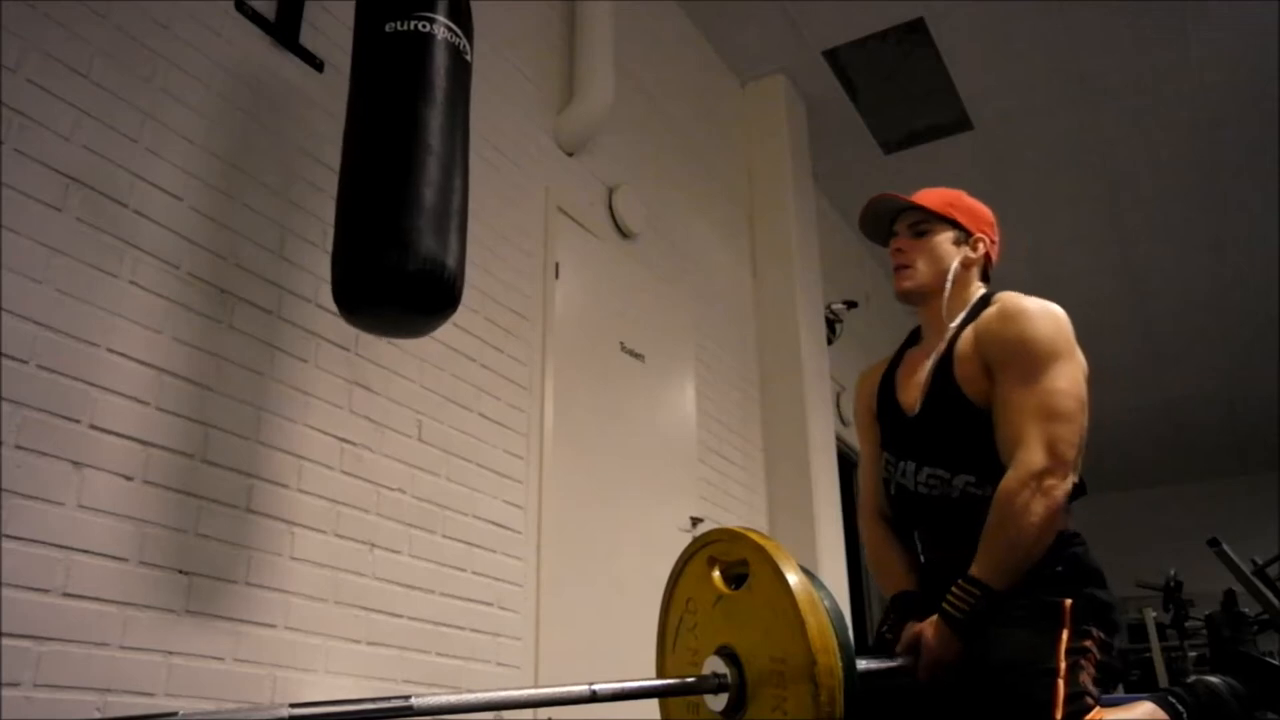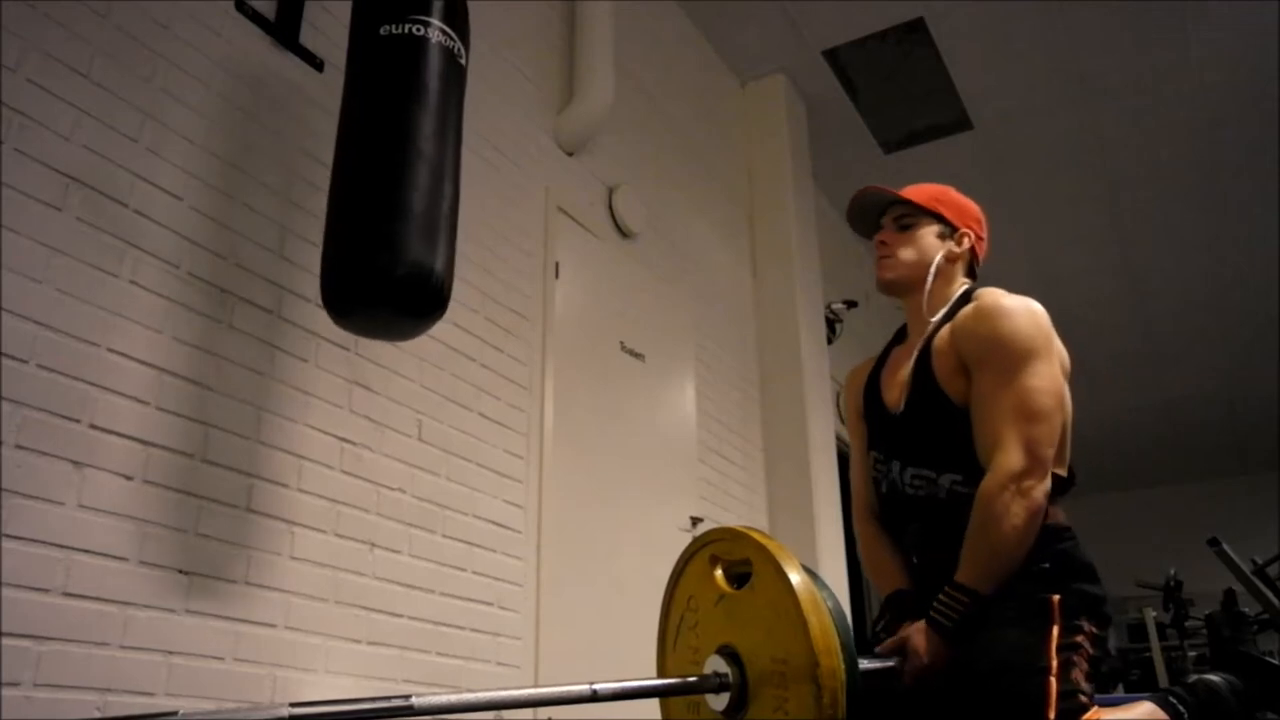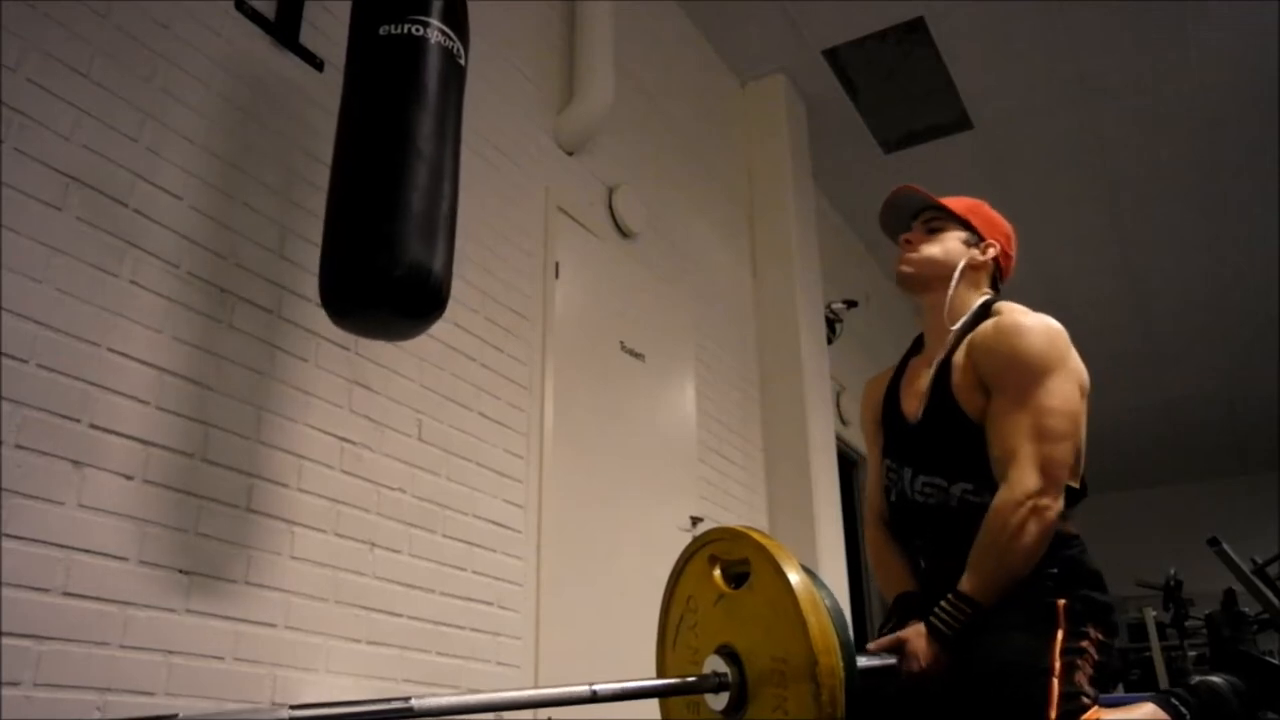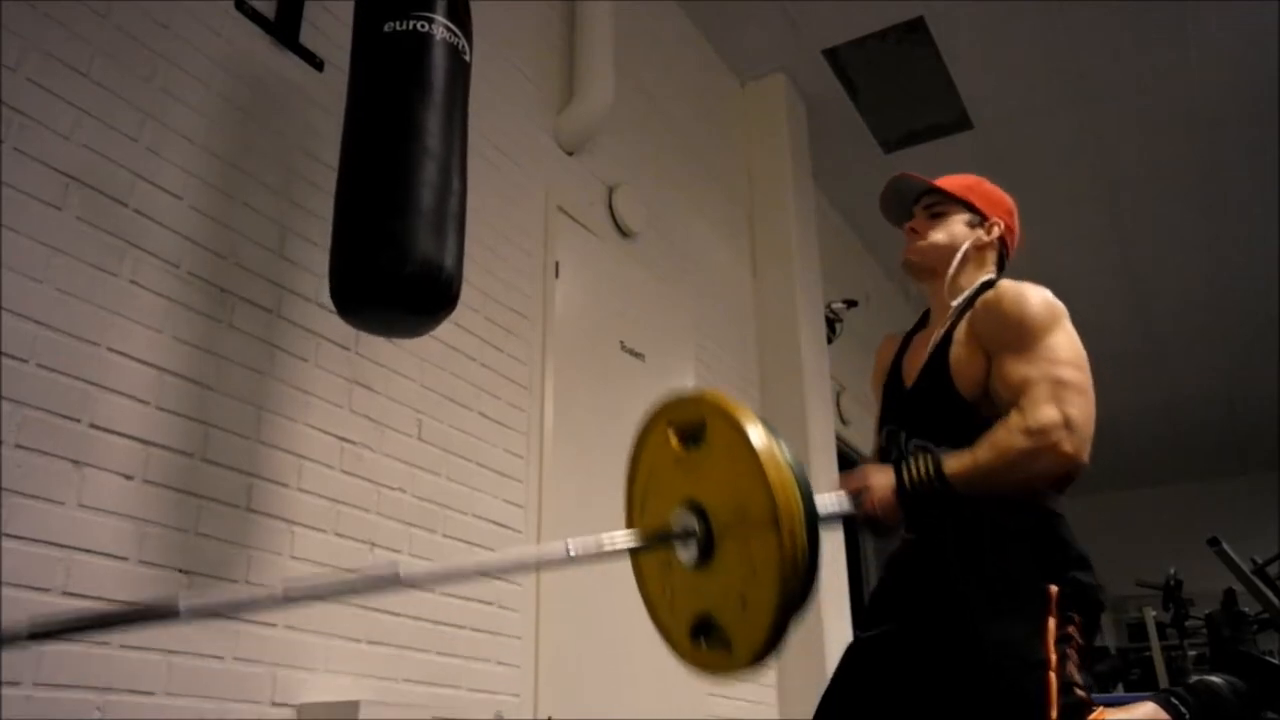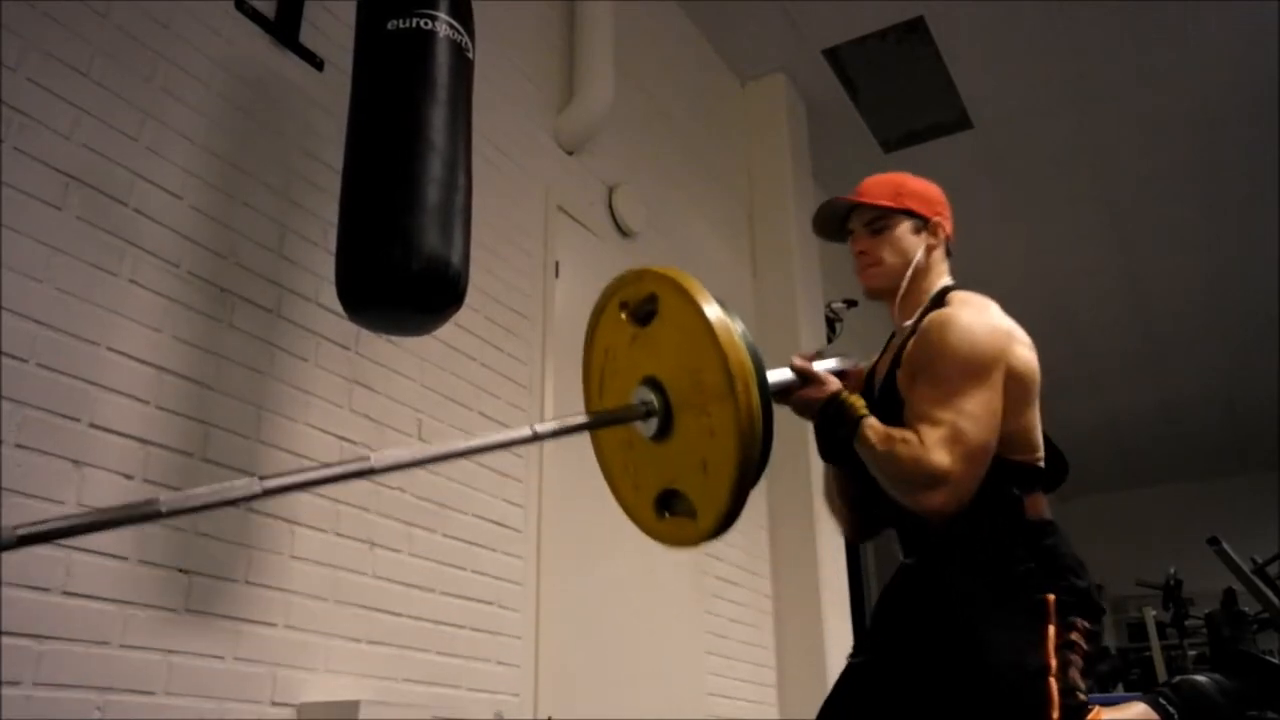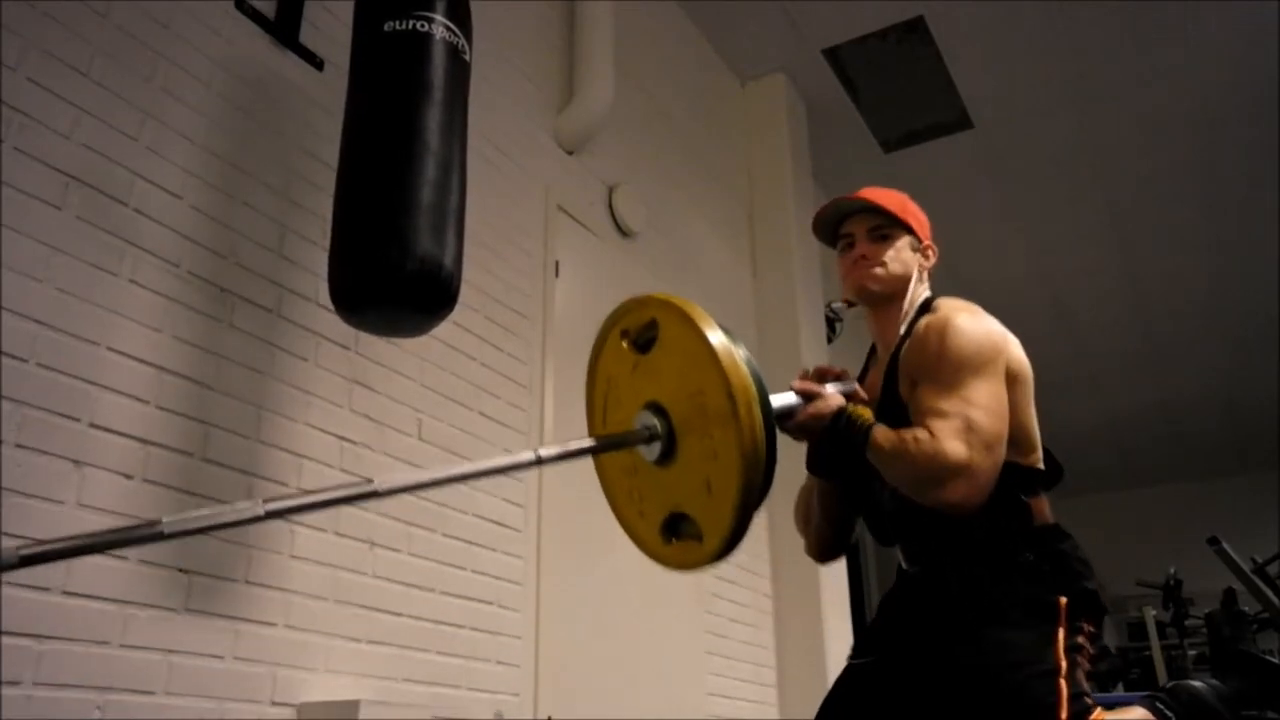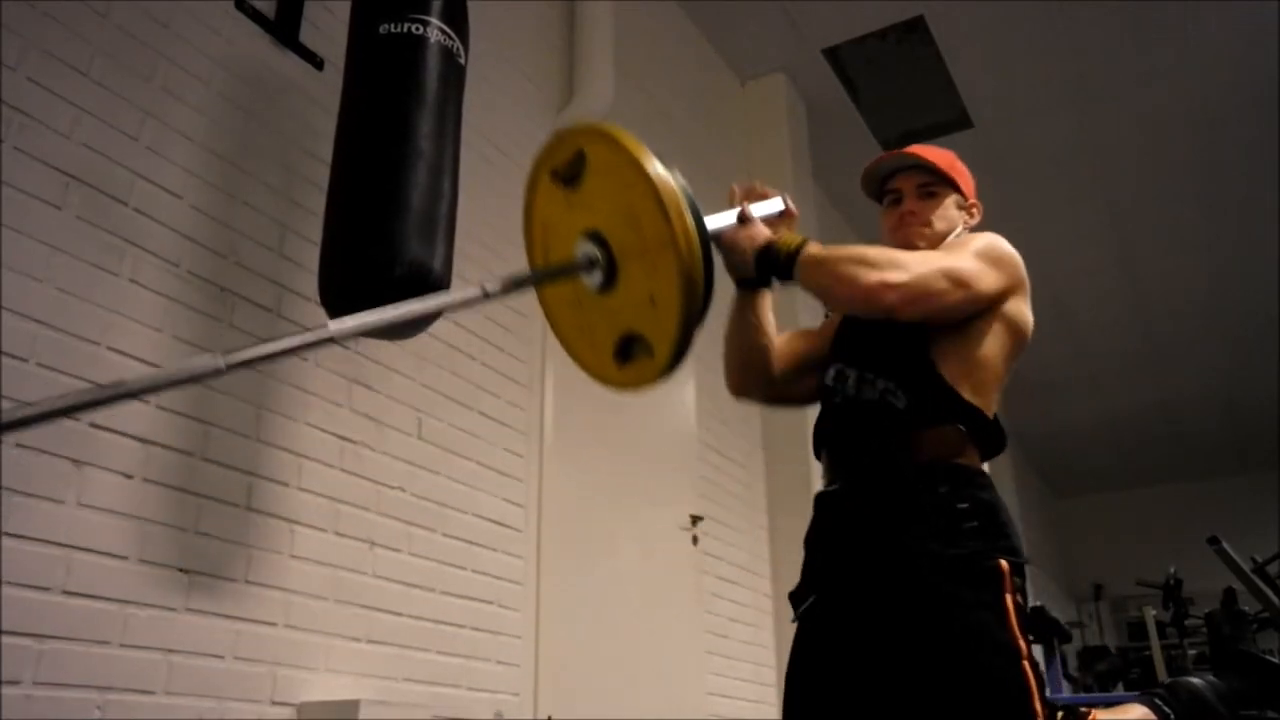
dt=0.4s
person 1, frame 1
left shoulder: (1020, 325)
right shoulder: (878, 384)
left elbow: (1043, 479)
right elbow: (876, 512)
left wrist: (960, 612)
right wrist: (909, 609)
left hip: (1034, 594)
right hip: (933, 599)
person 1, frame 2
left shoulder: (999, 322)
right shoulder: (867, 380)
left elbow: (1021, 481)
right elbow: (869, 512)
left wrist: (949, 618)
right wrist: (904, 610)
left hip: (1028, 588)
right hip: (930, 597)
person 1, frame 3
left shoulder: (1017, 339)
right shoulder: (884, 390)
left elbow: (1034, 498)
right elbow: (881, 520)
left wrist: (949, 623)
right wrist: (911, 612)
left hip: (1035, 597)
right hip: (941, 604)
person 1, frame 4
left shoulder: (1016, 309)
right shoulder: (895, 353)
left elbow: (1058, 437)
left wrist: (913, 484)
right wrist: (878, 488)
left hip: (1020, 576)
right hip: (923, 582)
person 1, frame 5
left shoulder: (963, 327)
right shoulder: (892, 357)
left elbow: (936, 484)
right elbow: (859, 521)
left wrist: (844, 415)
right wrist: (834, 419)
left hip: (1015, 587)
right hip: (930, 592)
person 1, frame 6
left shoulder: (953, 333)
right shoulder: (861, 385)
left elbow: (958, 478)
right elbow: (823, 543)
left wrist: (851, 428)
right wrist: (825, 446)
left hip: (1023, 589)
right hip: (927, 598)
person 1, frame 7
left shoulder: (986, 260)
right shoulder: (853, 315)
left elbow: (889, 283)
right elbow: (755, 377)
left wrist: (786, 252)
right wrist: (752, 277)
left hip: (944, 534)
right hip: (843, 542)
